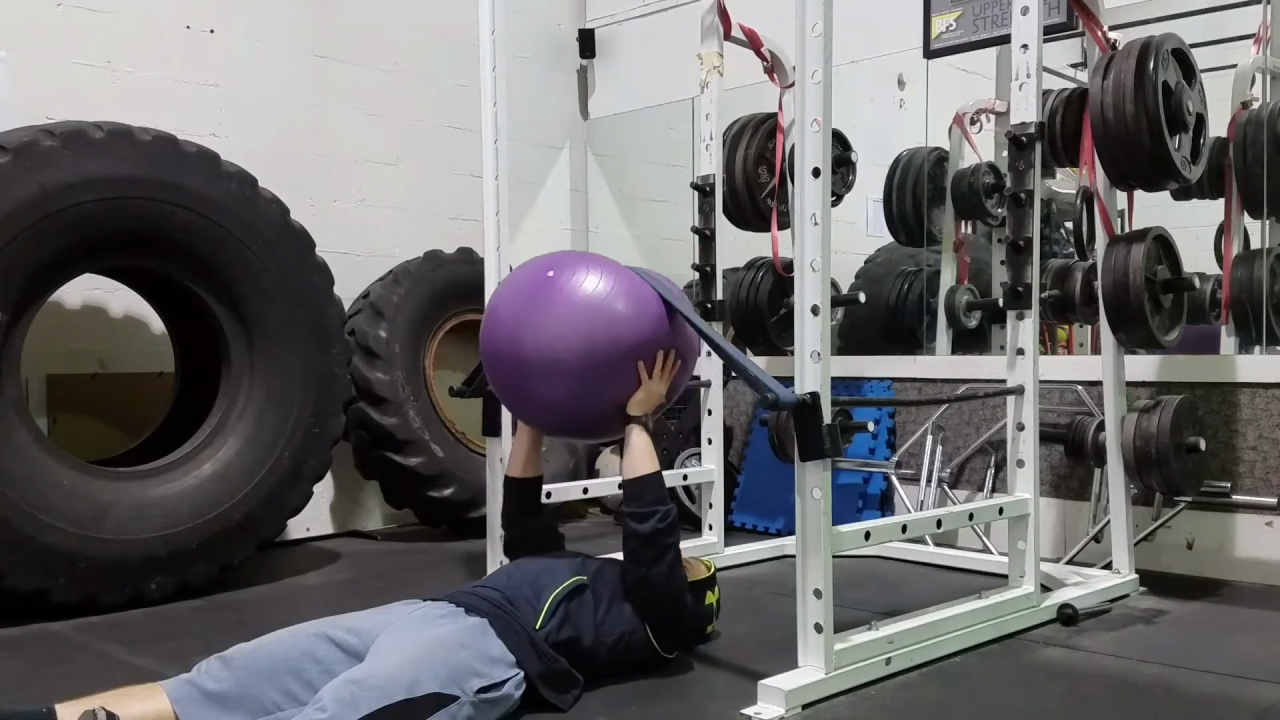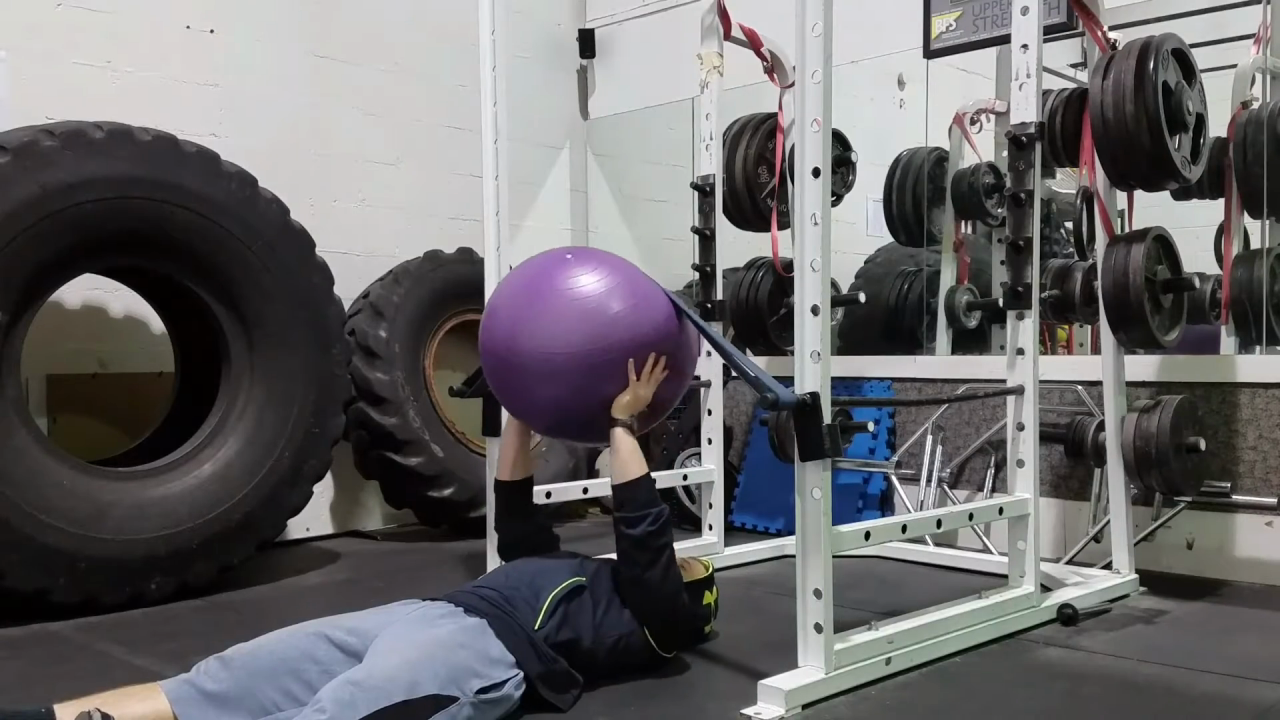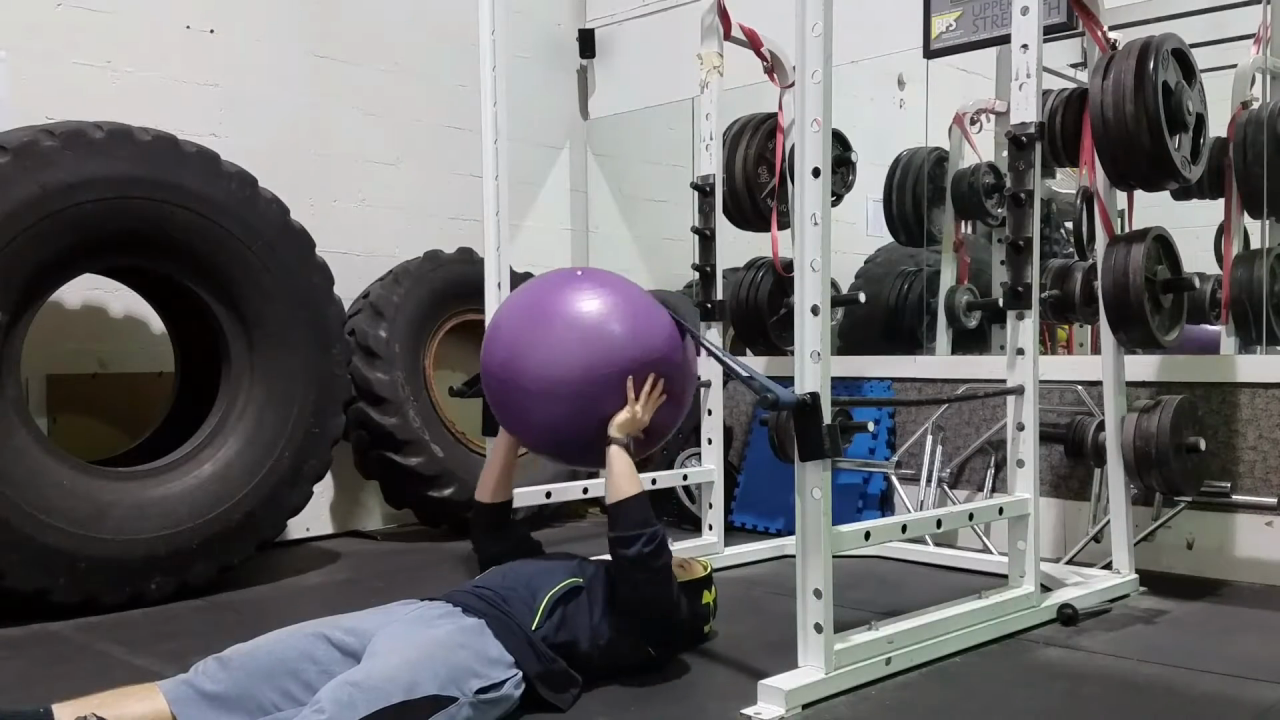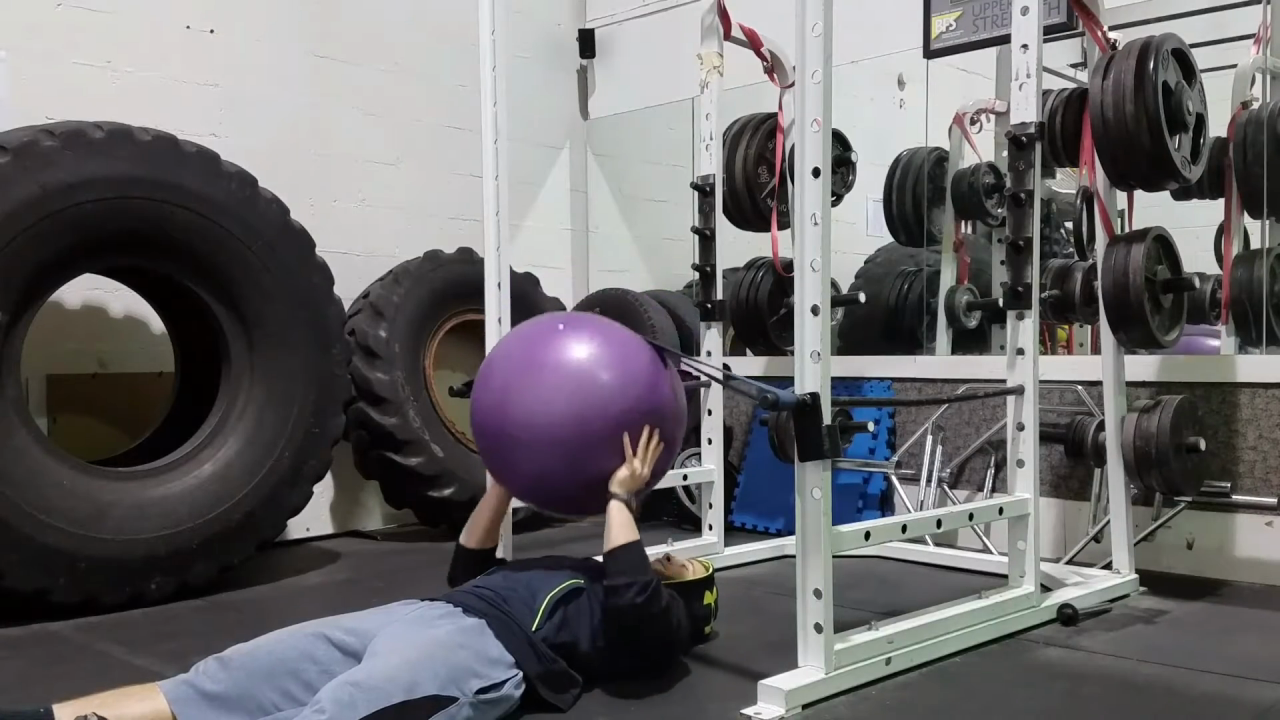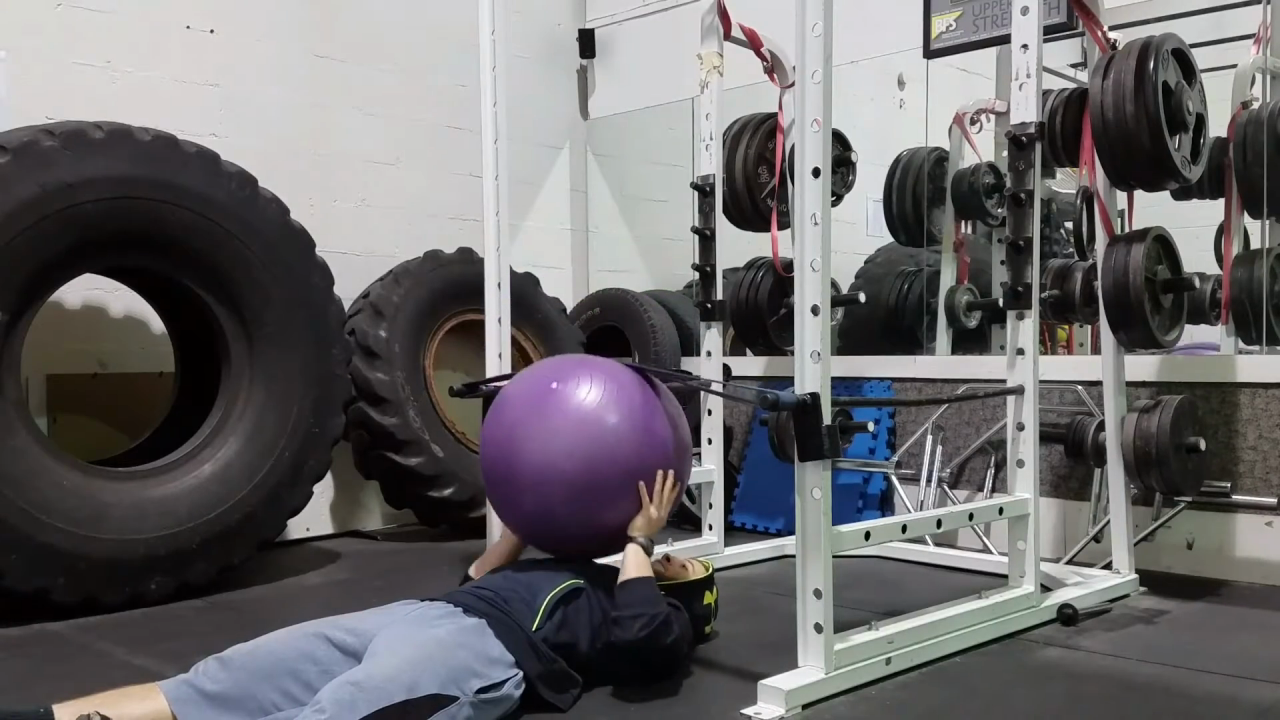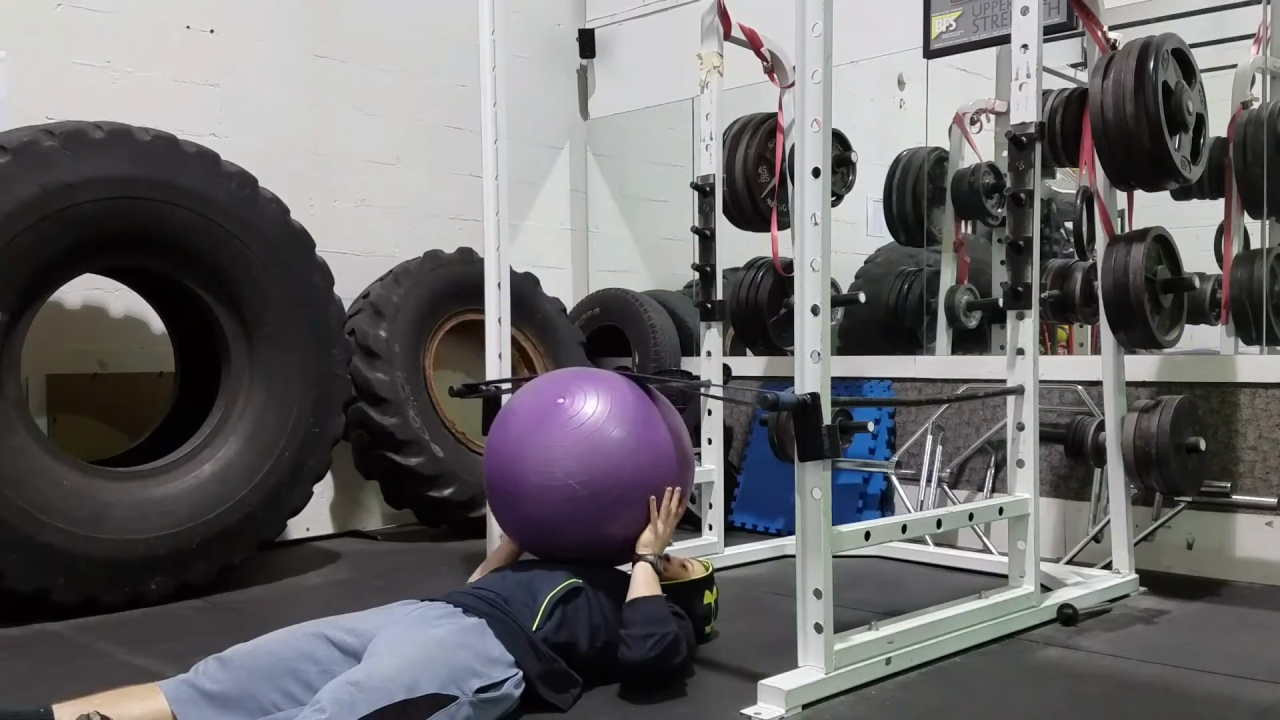
dt=0.2s
person 1, frame 1
left shoulder: (661, 617)
right shoulder: (575, 574)
left elbow: (650, 525)
right elbow: (522, 510)
left wrist: (638, 420)
left hip: (491, 649)
right hip: (421, 615)
person 1, frame 2
left shoulder: (659, 617)
right shoulder: (573, 574)
left elbow: (643, 529)
right elbow: (514, 509)
left wrist: (623, 422)
right wrist: (522, 408)
left hip: (489, 650)
right hip: (419, 615)
person 1, frame 3
left shoulder: (659, 620)
right shoulder: (574, 574)
left elbow: (640, 550)
right elbow: (491, 528)
left wrist: (619, 444)
right wrist: (516, 428)
left hip: (487, 650)
right hip: (418, 612)
person 1, frame 4
left shoulder: (661, 626)
right shoulder: (577, 576)
left elbow: (632, 595)
right elbow: (467, 565)
left wrist: (621, 495)
left hip: (488, 650)
right hip: (417, 613)
person 1, frame 5
left shoulder: (667, 629)
right shoulder: (588, 578)
left elbow: (634, 635)
right elbow: (476, 584)
left wrist: (640, 538)
left hip: (487, 651)
right hip: (419, 613)
person 1, frame 6
left shoulder: (669, 633)
right shoulder: (598, 580)
left elbow: (643, 656)
left wrist: (646, 554)
left hip: (489, 652)
right hip: (418, 613)
